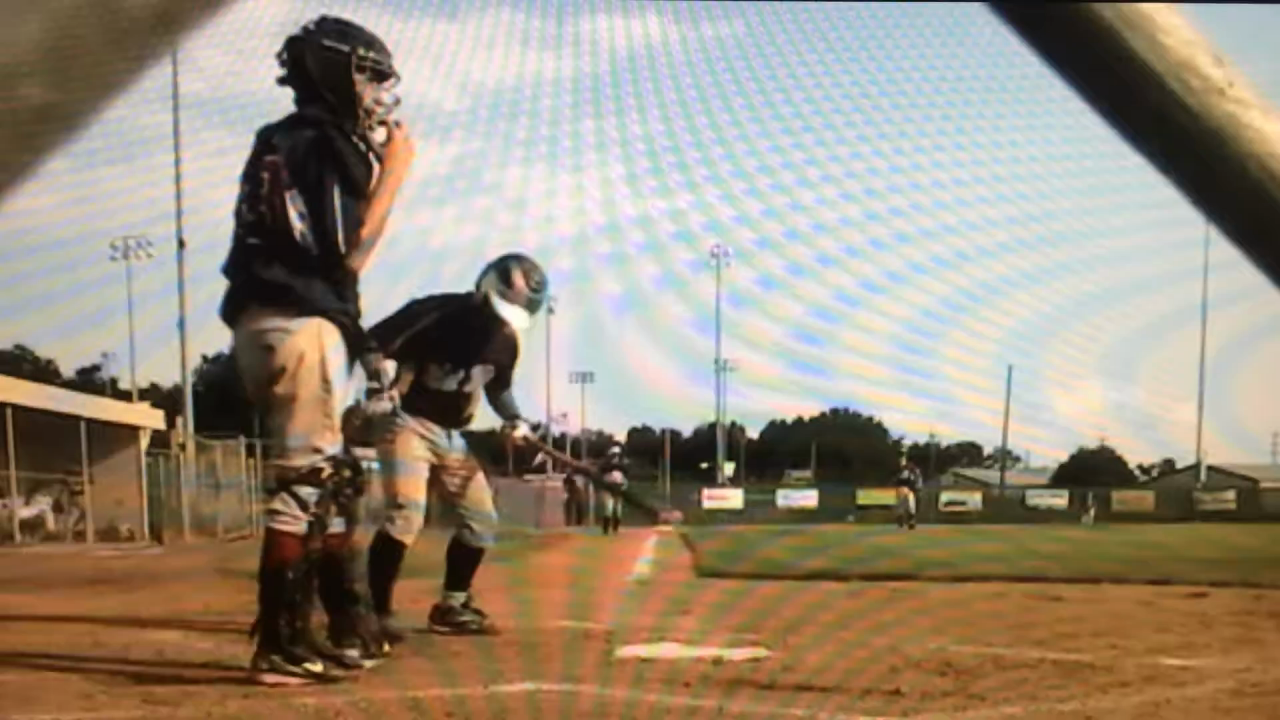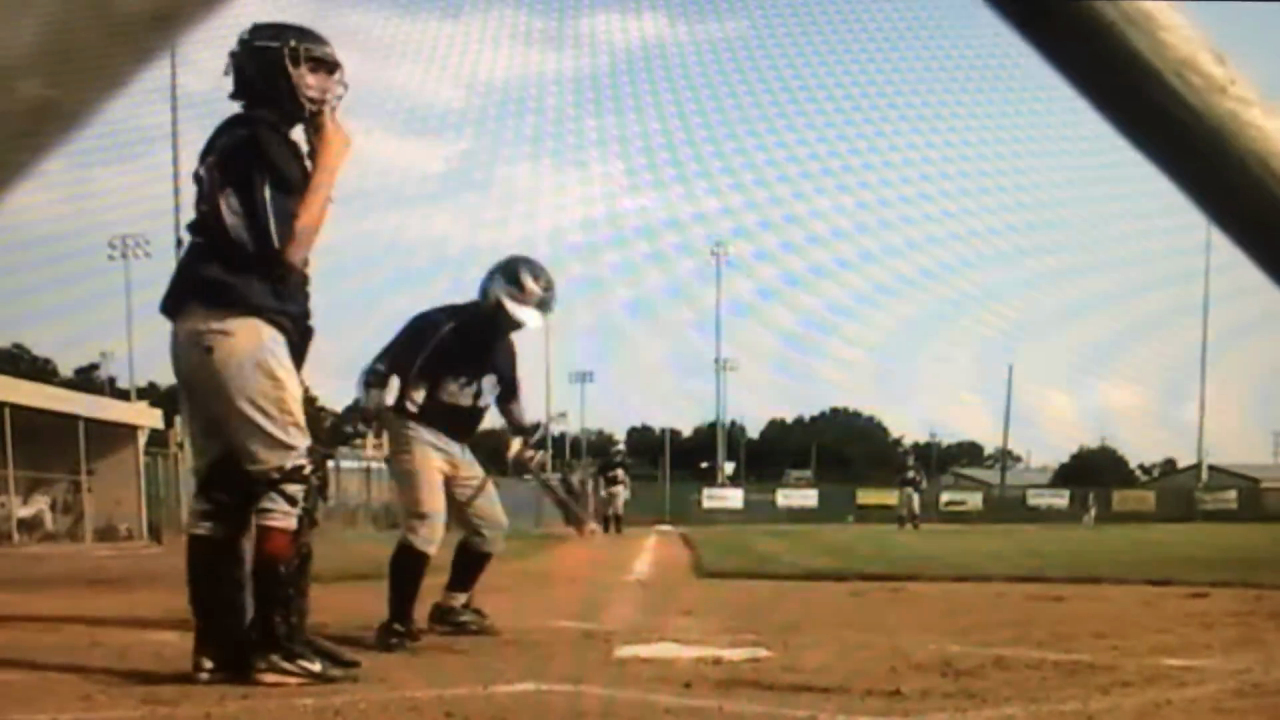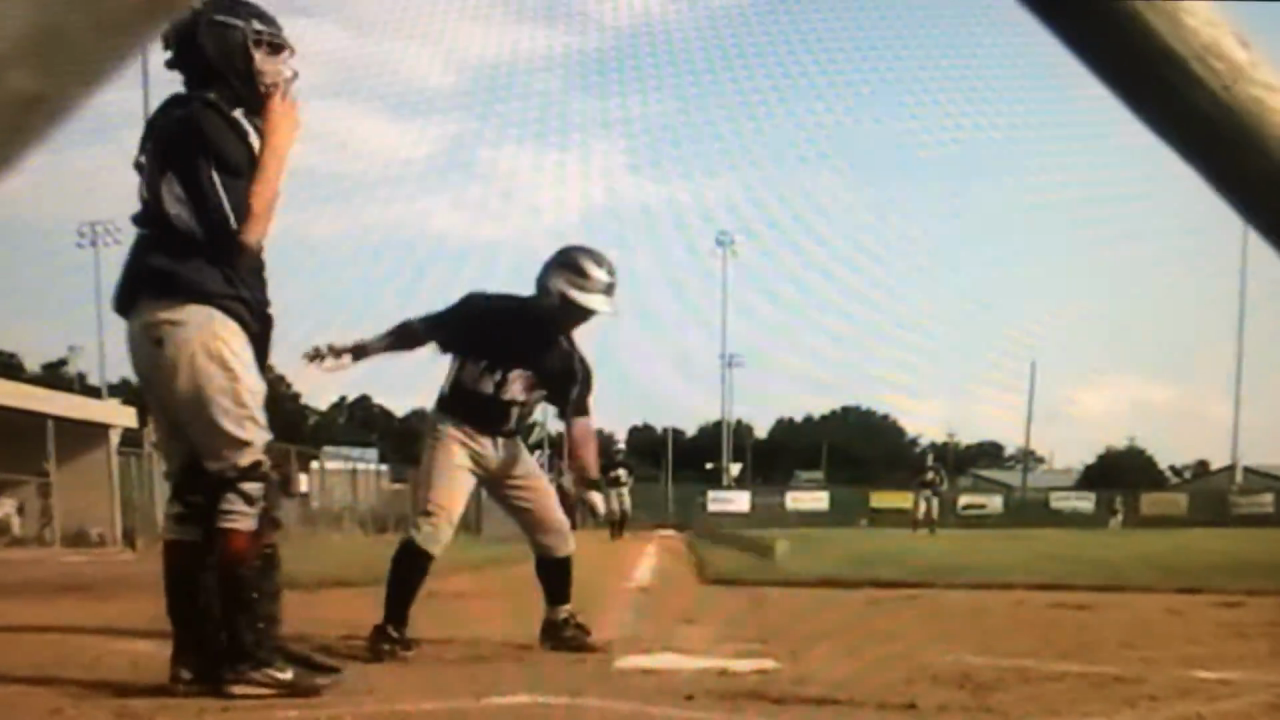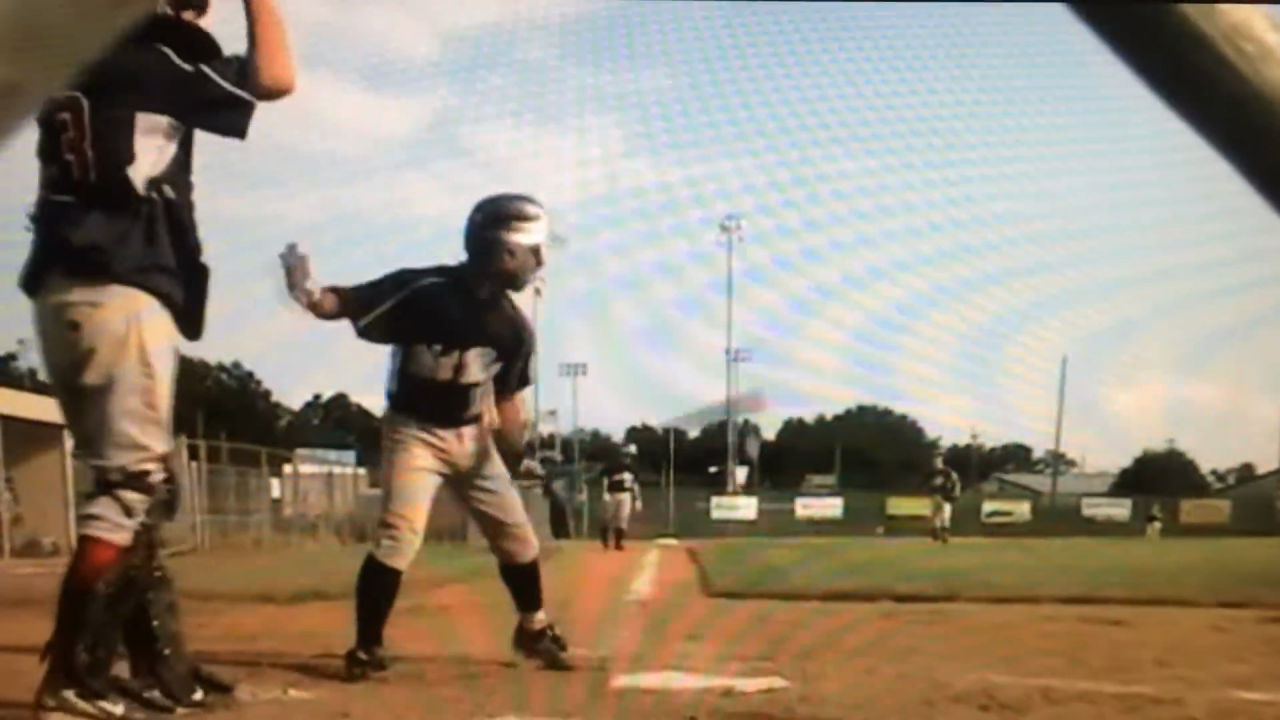
dt=0.7s
person 1, frame 1
left shoulder: (273, 143)
right shoulder: (329, 146)
right elbow: (349, 253)
right wrist: (392, 173)
left hip: (257, 324)
right hip: (302, 325)
left knee: (329, 478)
right knee: (307, 479)
left ankle: (346, 628)
right ankle: (282, 646)
person 1, frame 2
left shoulder: (234, 140)
right shoulder: (263, 141)
right elbow: (289, 249)
left wrist: (315, 165)
right wrist: (327, 164)
left hip: (203, 325)
right hip: (243, 326)
left knee: (220, 487)
right knee: (288, 479)
left ankle: (219, 643)
right ankle: (278, 645)
person 1, frame 3
left shoulder: (179, 121)
right shoulder: (204, 122)
left elbow: (223, 223)
right elbow: (246, 233)
left wrist: (263, 143)
right wrist: (276, 143)
left hip: (162, 319)
right hip: (198, 315)
left knee: (195, 487)
right knee: (248, 476)
left ankle: (200, 653)
right ankle: (249, 654)
person 1, frame 4
left shoulder: (81, 67)
right shoulder: (152, 60)
right elbow: (274, 79)
left hip: (64, 291)
right hip: (121, 293)
left knee: (130, 481)
right knee: (135, 481)
person 2, frame 1
left shoulder: (506, 340)
right shoulder: (432, 313)
right elbow: (373, 341)
left wrist: (514, 418)
left hip: (451, 435)
right hip: (406, 423)
left knee: (481, 519)
right knee: (406, 513)
left ankle: (452, 606)
right ankle: (379, 613)
person 2, frame 2
left shoulder: (504, 348)
right shoulder: (437, 327)
left elbow: (507, 396)
right elbow: (379, 371)
left wrist: (523, 432)
right wrist: (372, 417)
left hip: (457, 444)
right hip: (416, 435)
left knee: (490, 524)
right knee: (427, 523)
left ankle: (452, 607)
right ankle: (398, 623)
person 2, frame 3
left shoulder: (568, 361)
right shoulder: (485, 313)
left elbow: (579, 424)
right elbow: (417, 331)
left wrist: (591, 483)
right wrist: (354, 351)
left hip: (507, 444)
right hip: (455, 432)
left knee: (554, 529)
right knee: (433, 525)
left ankle: (559, 621)
right ankle: (391, 629)
person 2, frame 4
left shoulder: (512, 325)
right shoulder: (420, 291)
left elbow: (507, 399)
right elbow: (344, 303)
left wrist: (516, 457)
right wrist: (306, 292)
left hip: (472, 435)
right hip: (414, 432)
left knee: (516, 533)
right knee: (399, 537)
left ankle: (534, 629)
right ankle: (367, 649)
